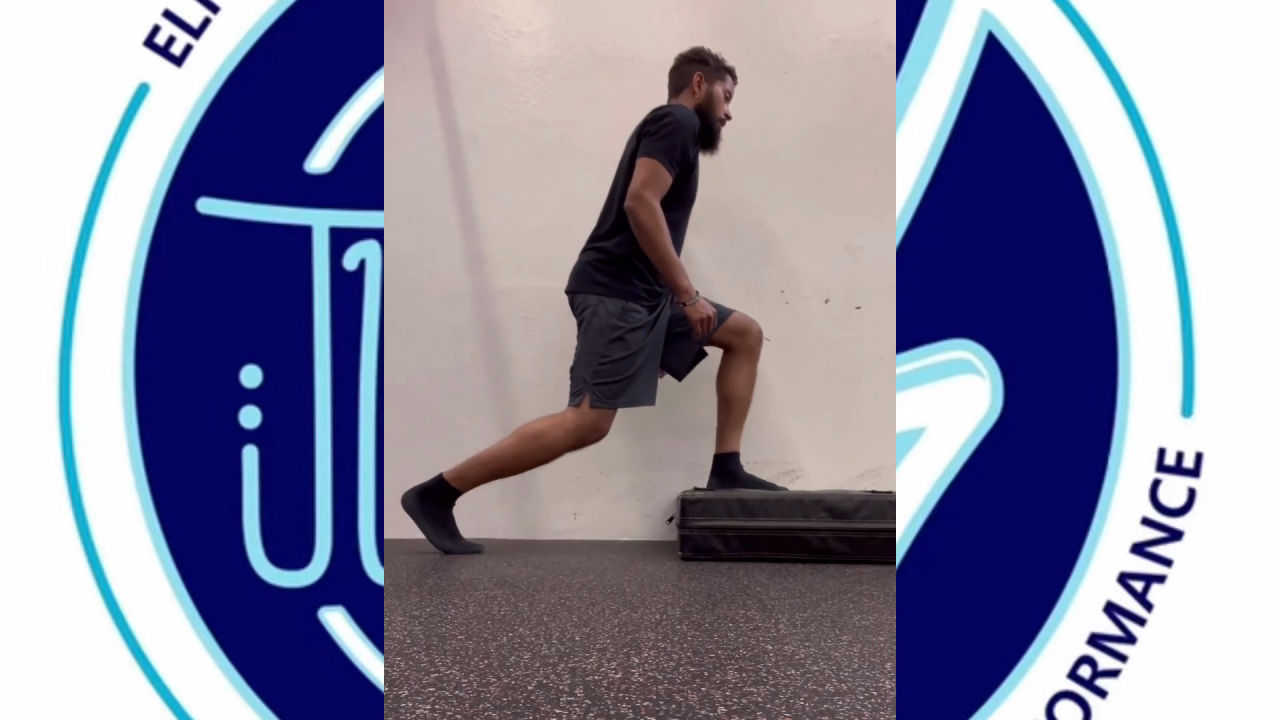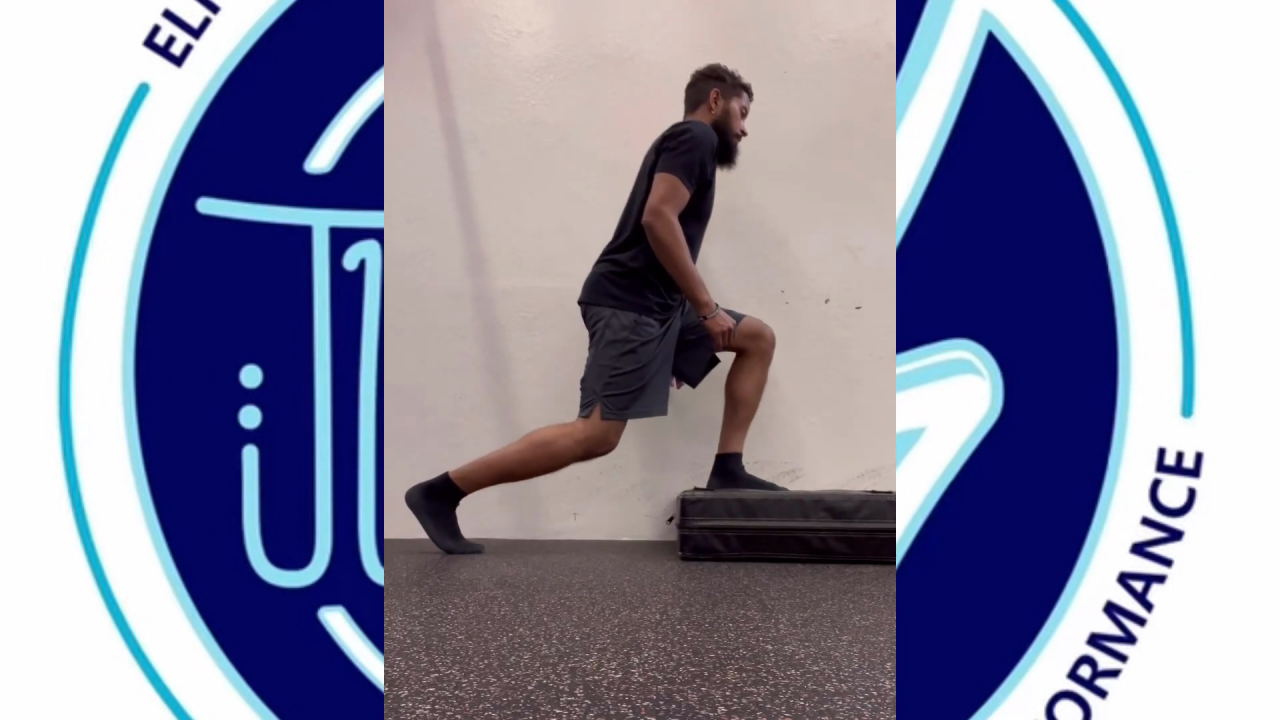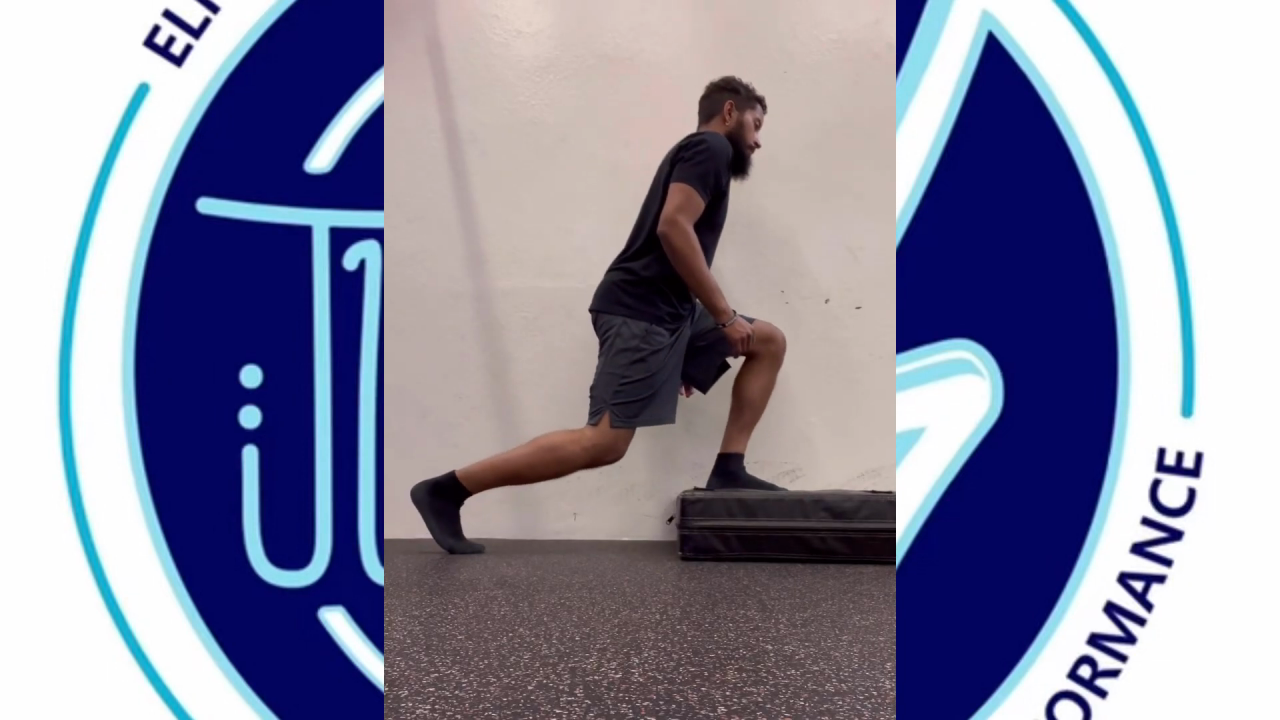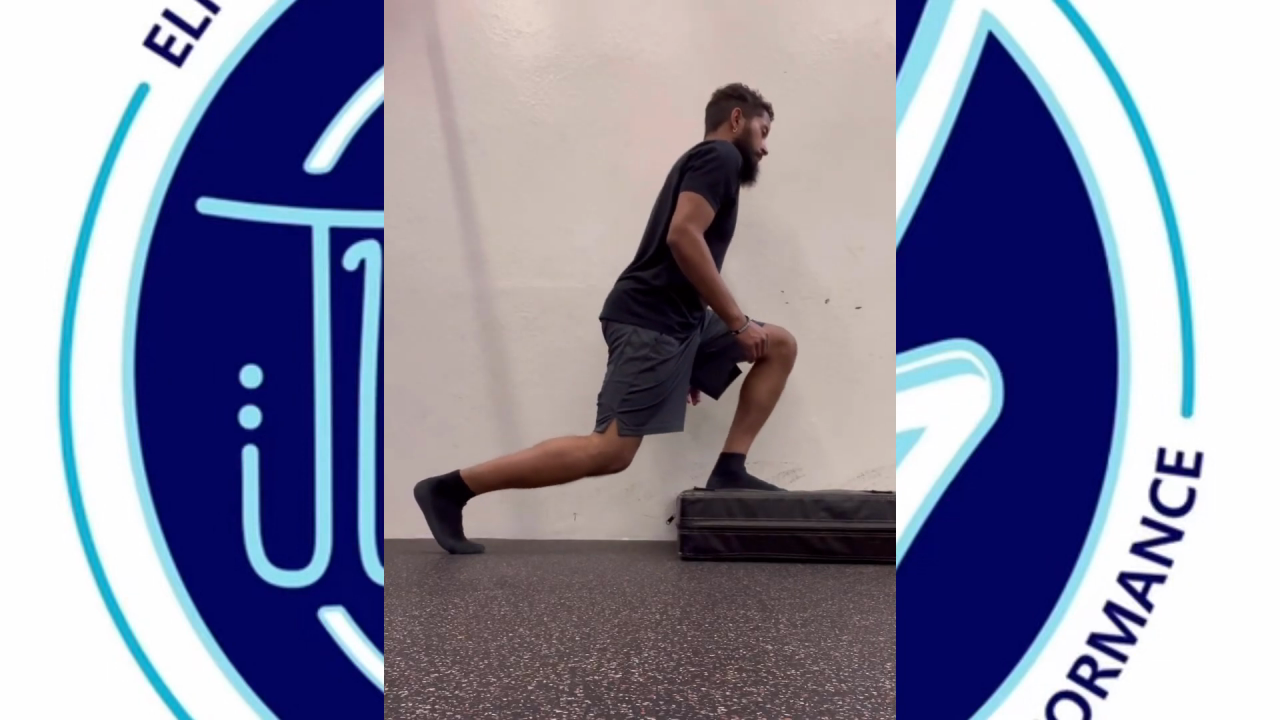
dt=0.2s
person 1, frame 1
left shoulder: (671, 130)
right shoulder: (677, 120)
right elbow: (640, 203)
right wrist: (688, 293)
left hip: (643, 292)
right hip: (617, 290)
left knee: (746, 334)
right knee: (588, 423)
left ankle: (726, 470)
right ankle: (435, 494)
person 1, frame 2
left shoulder: (687, 145)
right shoulder: (695, 137)
right elbow: (658, 218)
left wrist: (670, 347)
right wrist: (707, 307)
left hip: (656, 303)
right hip: (630, 303)
left knee: (759, 338)
right knee: (596, 435)
left ankle: (727, 470)
right ankle: (441, 492)
person 1, frame 3
left shoulder: (699, 155)
right shoulder: (710, 147)
right elbow: (673, 228)
left wrist: (676, 357)
right wrist: (725, 314)
left hip: (667, 311)
right hip: (640, 312)
left knee: (770, 342)
right knee: (603, 444)
left ankle: (728, 470)
right ankle: (445, 490)
person 1, frame 4
left shoulder: (707, 162)
right shoulder: (720, 156)
right elbow: (683, 236)
left wrist: (686, 364)
right wrist: (739, 323)
left hip: (677, 318)
right hip: (650, 320)
left knee: (781, 346)
right knee: (609, 452)
left ankle: (729, 471)
right ankle: (449, 488)
